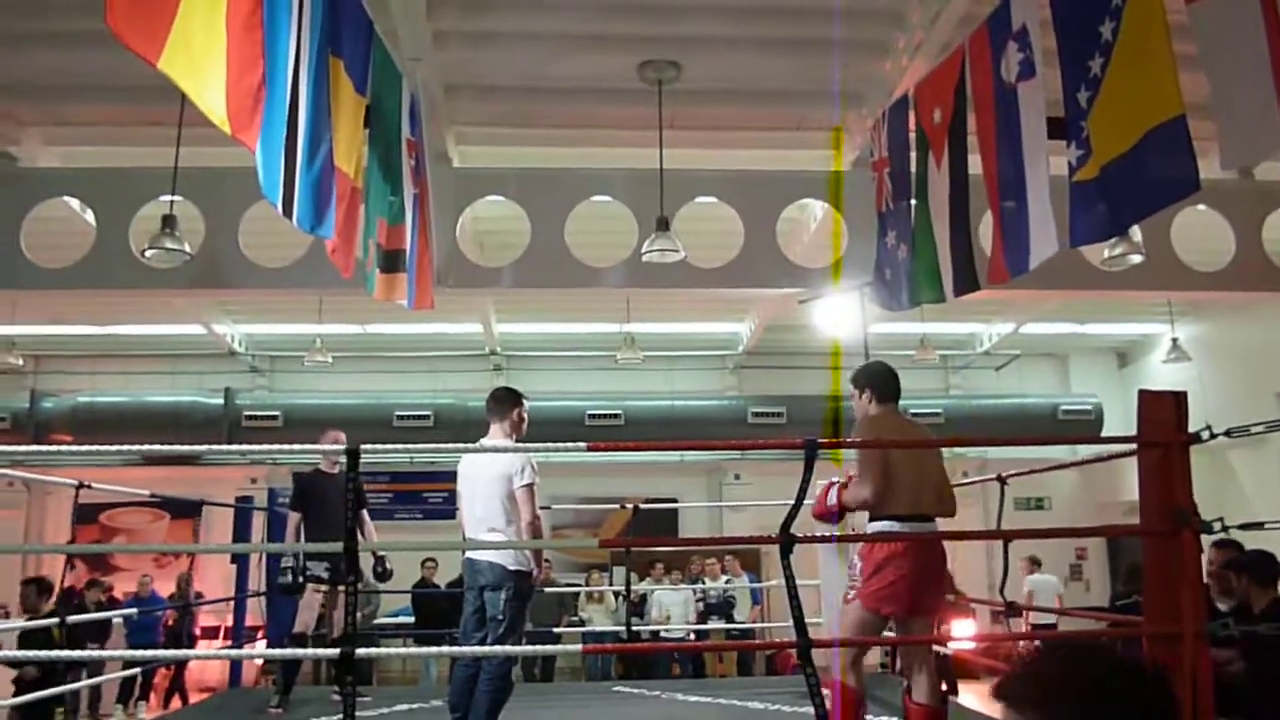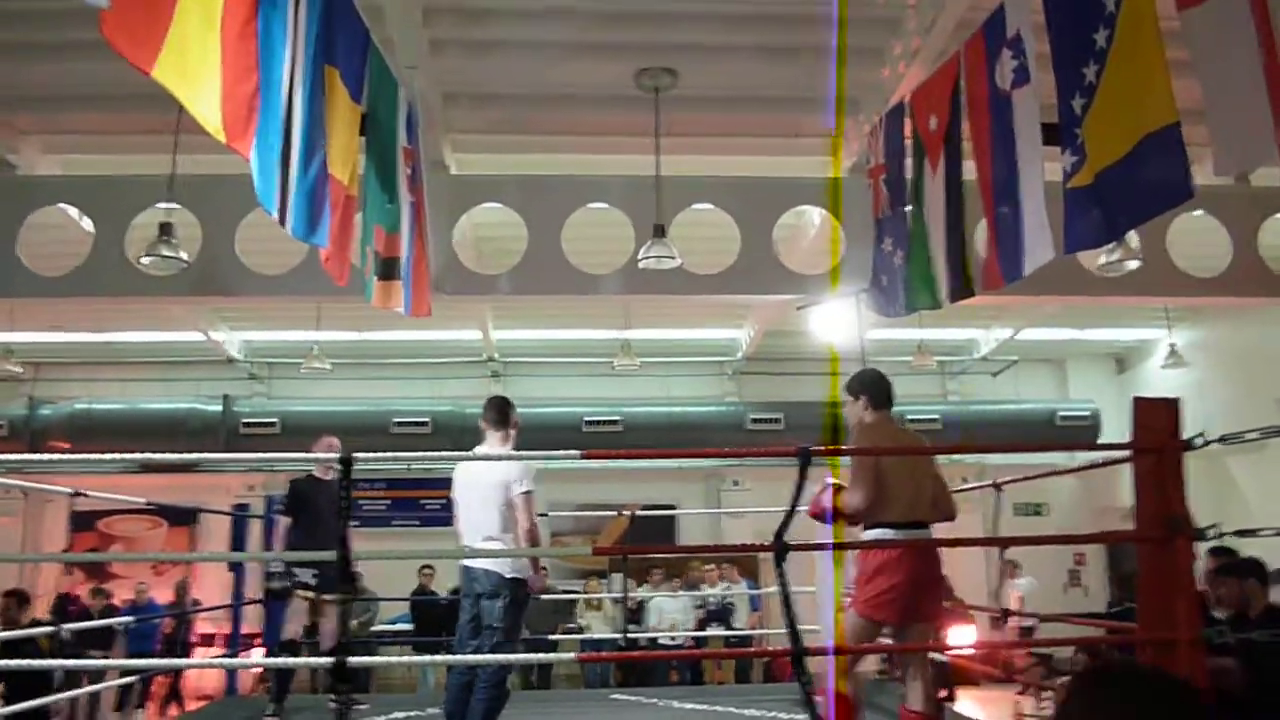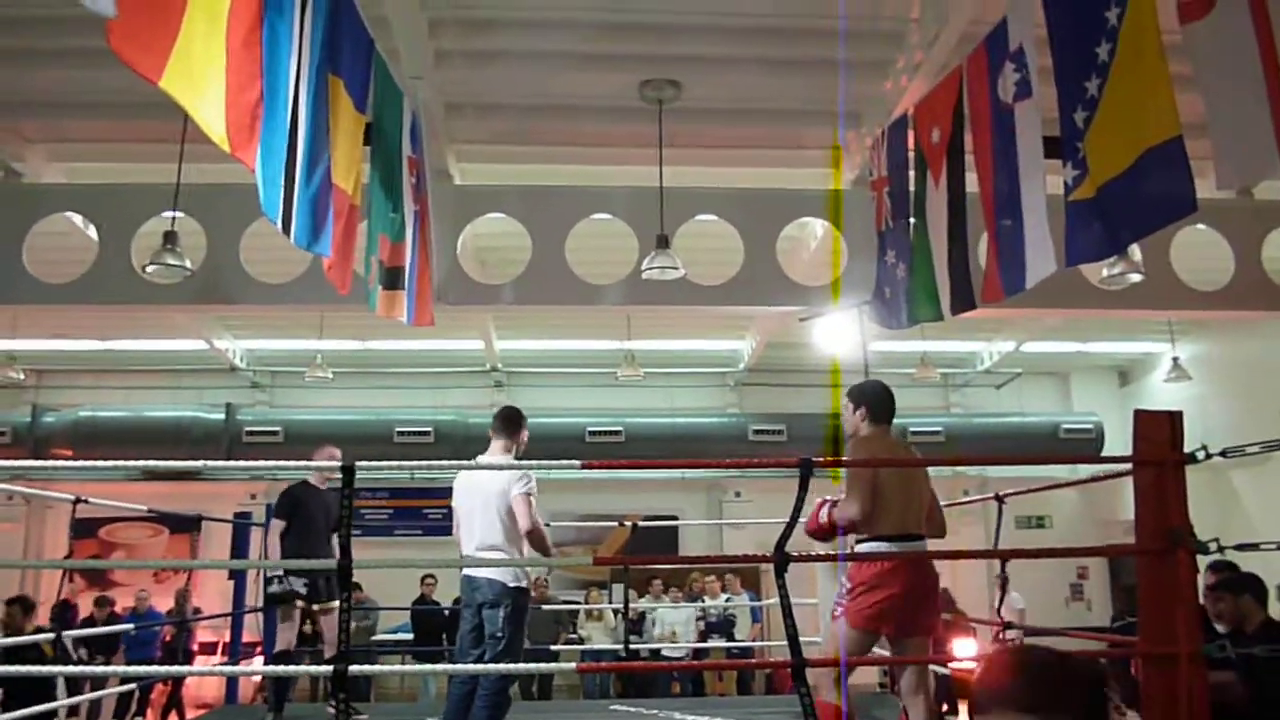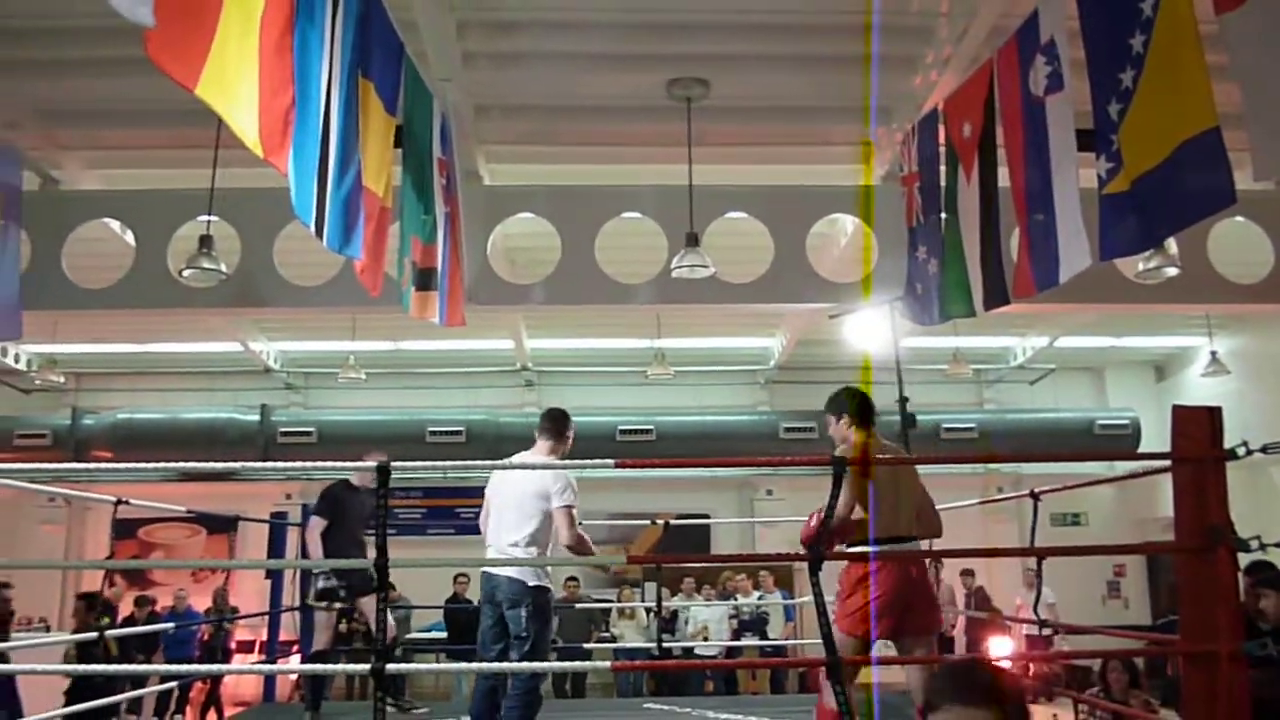
dt=0.4s
person 1, frame 1
left shoulder: (871, 425)
right shoulder: (923, 435)
left elbow: (869, 491)
right elbow: (947, 505)
left wrist: (836, 496)
left hip: (889, 548)
right hip: (927, 548)
left knee: (844, 656)
right knee: (919, 663)
person 1, frame 2
left shoulder: (866, 433)
right shoulder: (917, 443)
left elbow: (861, 497)
right elbow: (946, 509)
left wrist: (831, 500)
left hip: (887, 555)
right hip: (923, 555)
right knee: (916, 671)
person 1, frame 3
left shoulder: (862, 445)
right shoulder: (910, 456)
left elbow: (857, 509)
right elbow: (937, 526)
left wrist: (828, 514)
left hip: (879, 569)
right hip: (918, 568)
left knee: (825, 675)
right knee: (915, 687)
person 1, frame 4
left shoulder: (850, 452)
right shoulder: (900, 457)
left elbow: (842, 511)
right elbow: (933, 526)
left wrist: (820, 525)
left hip: (873, 572)
right hip: (912, 569)
left knee: (834, 681)
right knee: (924, 685)
person 2, frame 1
left shoulder: (467, 458)
right shoulder: (517, 458)
right elbow: (529, 520)
right wrist: (538, 562)
left hip: (474, 562)
right hip: (508, 565)
left knee: (470, 648)
right knee: (498, 654)
person 2, frame 2
left shoulder: (463, 466)
right shoulder: (516, 465)
right elbow: (526, 527)
right wrist: (535, 571)
left hip: (470, 569)
right hip: (505, 572)
left knee: (466, 656)
right knee: (494, 661)
person 2, frame 3
left shoulder: (464, 475)
right shoulder: (515, 473)
right elbow: (528, 526)
right wrist: (548, 552)
left hip: (470, 578)
right hip: (505, 581)
left knee: (467, 665)
right knee: (496, 670)
person 2, frame 4
left shoulder: (503, 468)
right shoulder: (556, 476)
right elbow: (569, 539)
right wrist: (598, 558)
left hip: (491, 575)
right hip: (526, 580)
left knee: (491, 664)
right knee: (526, 670)
person 3, frame 1
left shoulder: (351, 482)
right shoulder: (306, 481)
left elbow: (364, 520)
right elbow: (292, 525)
left wrist: (379, 554)
right wrist: (288, 563)
left hip: (346, 561)
right hip: (317, 561)
left knee: (341, 627)
right knee: (303, 625)
left ankle: (342, 685)
right ankle: (282, 691)
person 3, frame 2
left shoulder: (342, 489)
right shoulder: (300, 487)
right elbow: (283, 529)
right wrist: (277, 567)
left hip: (334, 569)
right hip: (304, 567)
left knee: (332, 635)
right knee: (293, 633)
left ankle: (338, 692)
person 3, frame 3
left shoulder: (334, 501)
right shoulder: (294, 493)
right elbow: (273, 534)
left wrist: (340, 577)
right wrist: (275, 573)
left hip: (325, 577)
right hip: (295, 576)
left knee: (335, 640)
right knee: (286, 642)
person 3, frame 4
left shoulder: (368, 501)
right shoulder: (334, 493)
right elbow: (312, 533)
left wrist: (376, 570)
right wrist: (321, 571)
left hip: (359, 574)
right hip: (333, 574)
left knee: (388, 629)
right knee: (323, 643)
left ankle: (391, 694)
right ankle: (312, 708)
